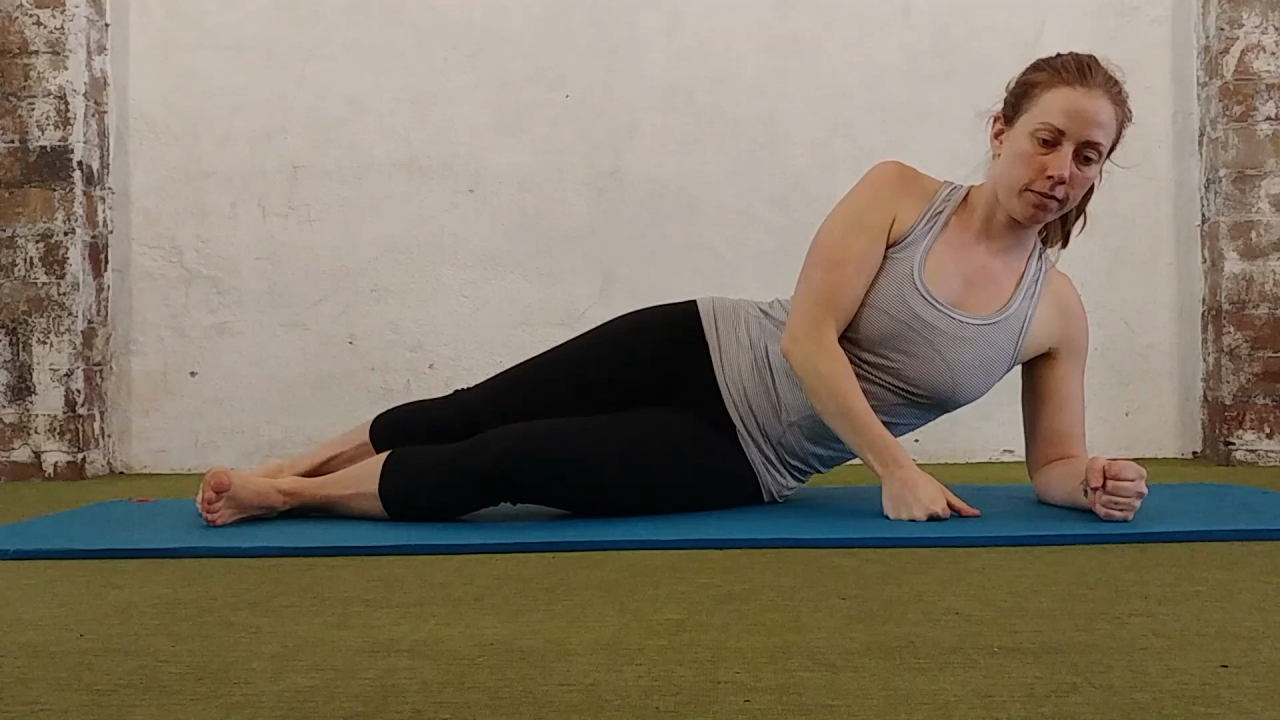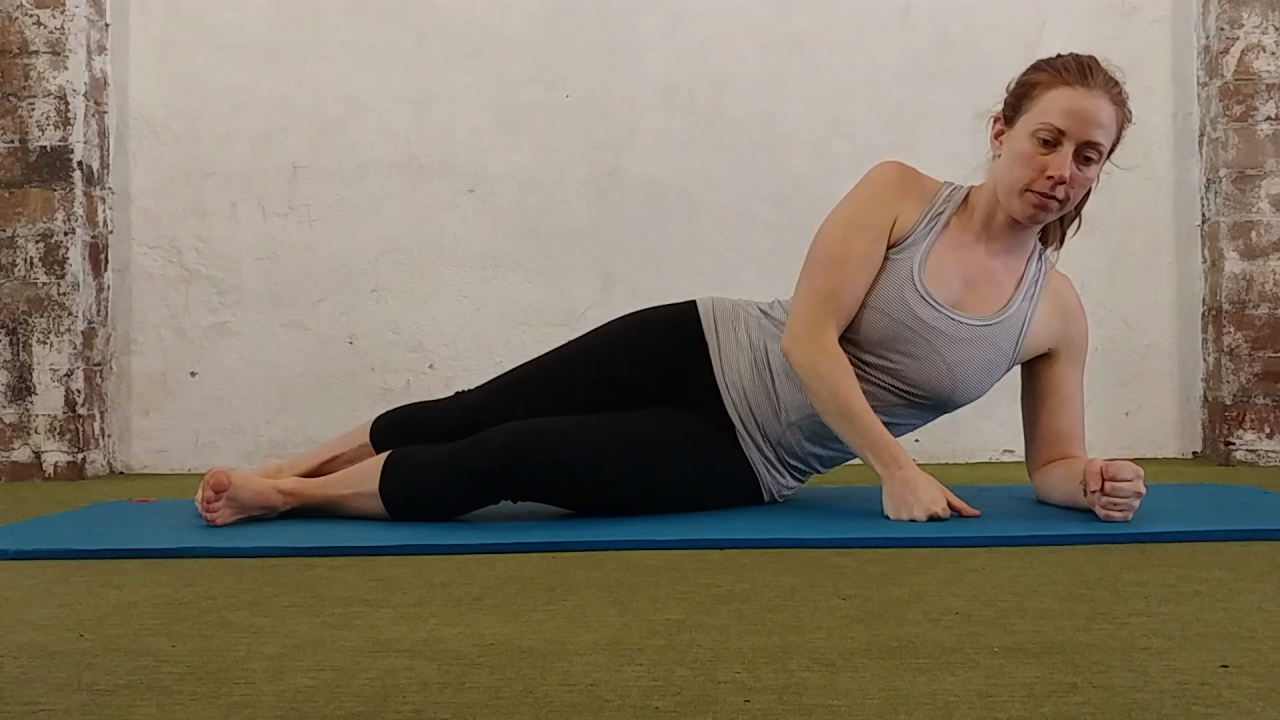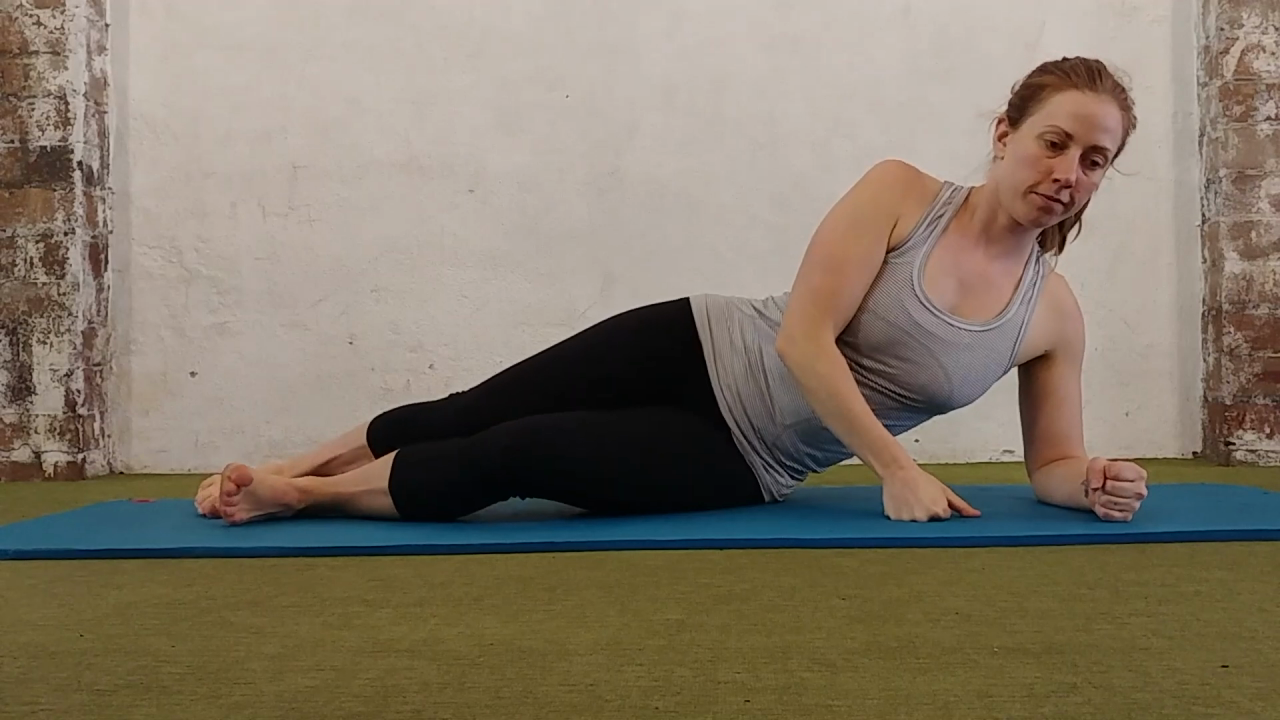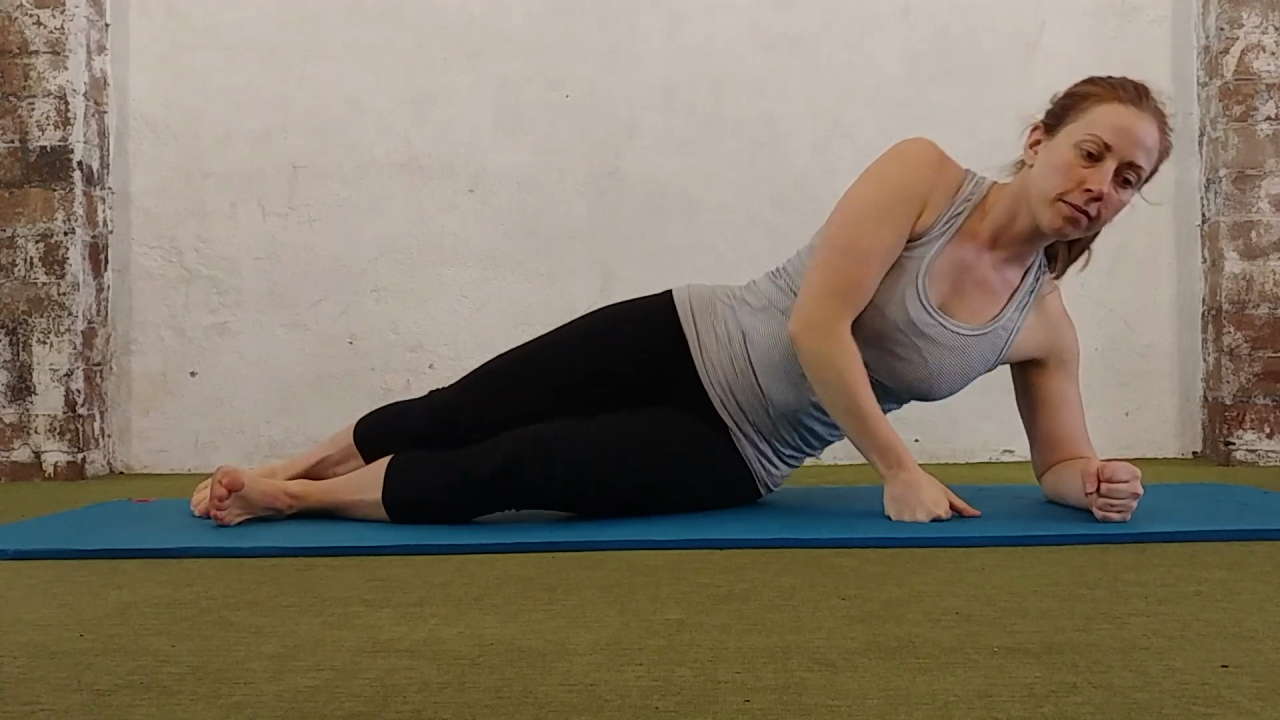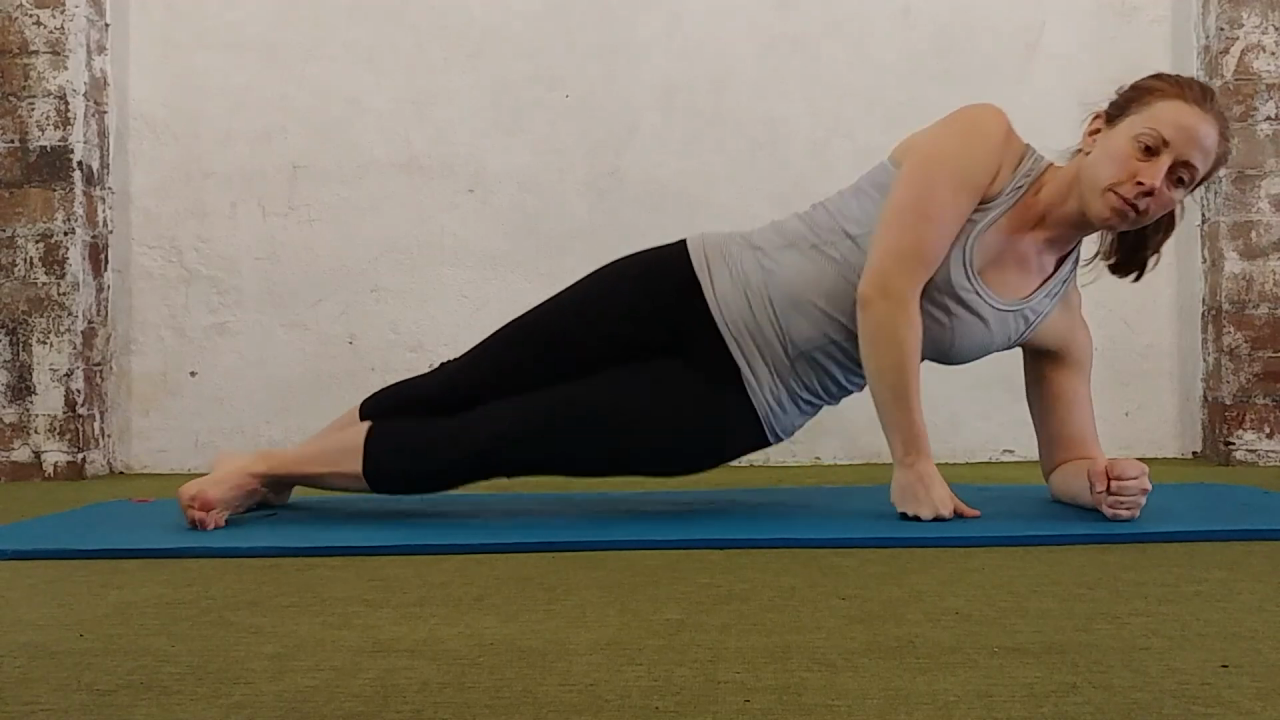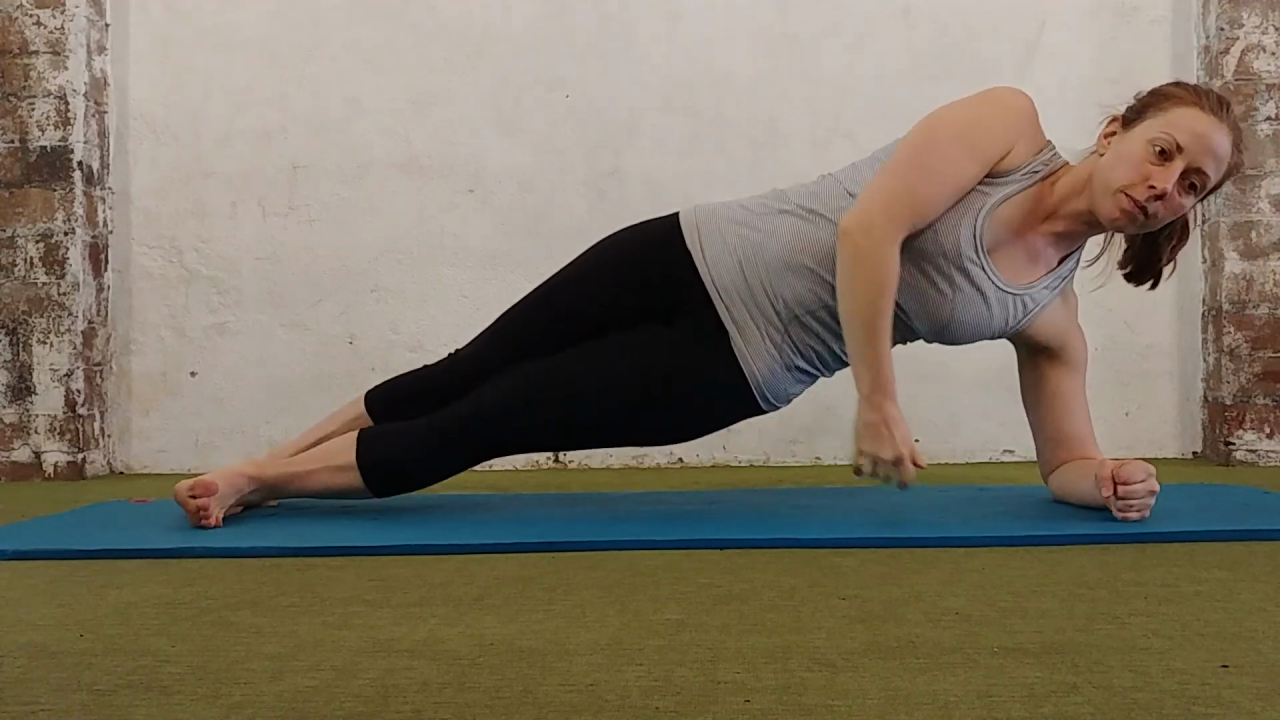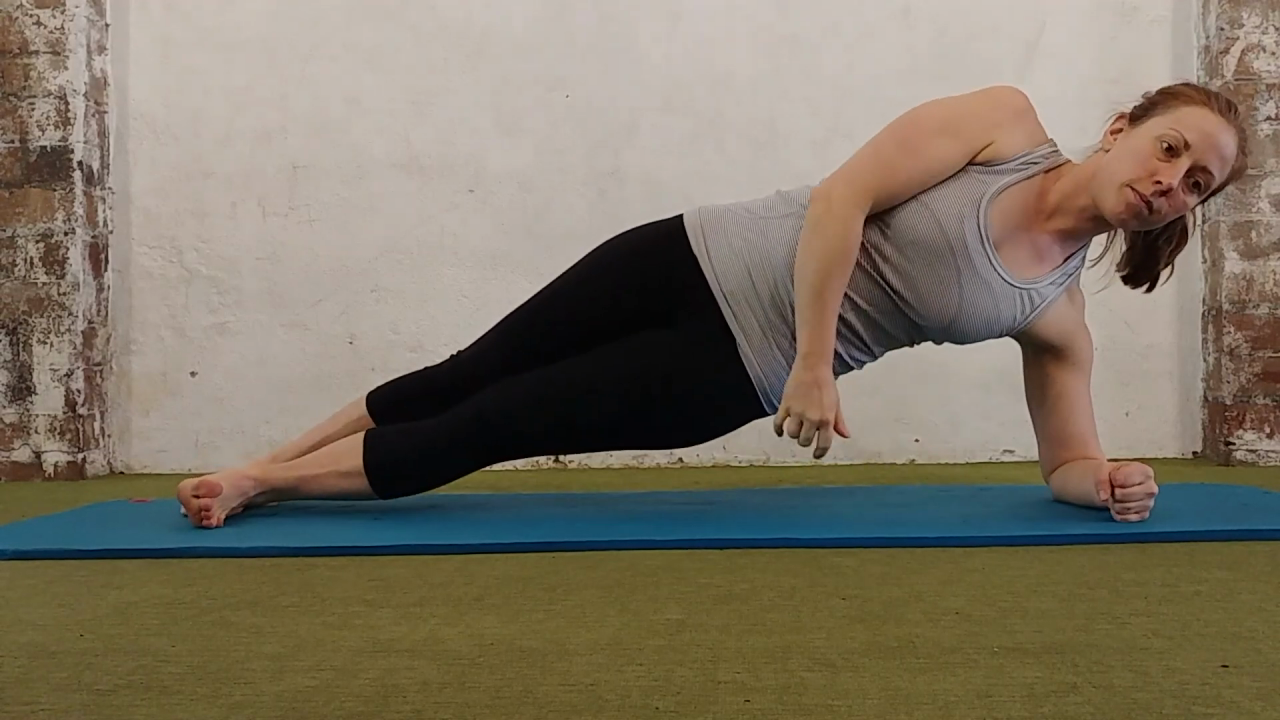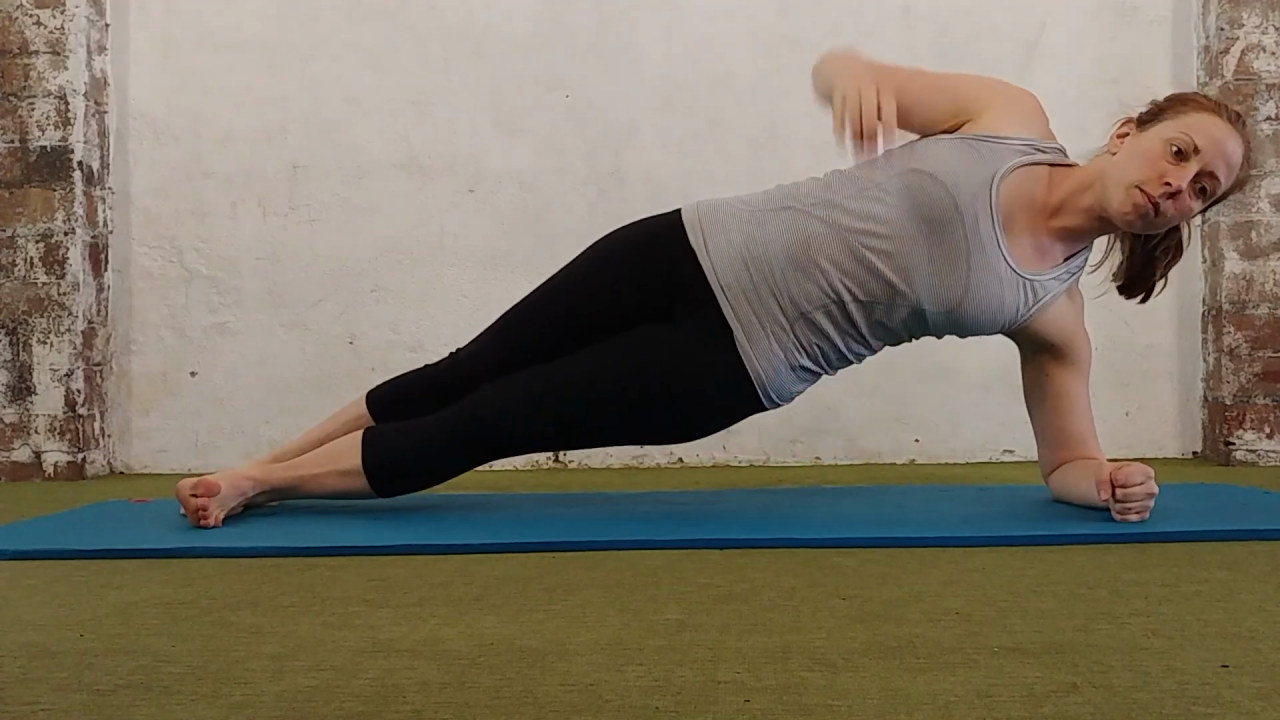
dt=0.3s
person 1, frame 1
left shoulder: (1057, 315)
right shoulder: (899, 190)
left elbow: (1051, 464)
right elbow: (807, 336)
left wrist: (1094, 480)
right wrist: (896, 470)
left hip: (743, 464)
right hip: (702, 350)
left knee: (501, 466)
right knee: (457, 415)
left ankle: (285, 496)
right ankle: (270, 478)
person 1, frame 2
left shoulder: (1056, 314)
right shoulder: (900, 192)
left elbow: (1051, 465)
right elbow: (808, 338)
left wrist: (1094, 481)
right wrist: (897, 470)
left hip: (743, 465)
right hip: (701, 350)
left knee: (507, 462)
right knee: (463, 418)
left ankle: (284, 496)
right ankle: (276, 478)
person 1, frame 3
left shoulder: (1054, 318)
right shoulder: (899, 192)
left elbow: (1050, 463)
right elbow: (802, 341)
left wrist: (1095, 479)
right wrist: (898, 471)
left hip: (740, 467)
right hip: (697, 350)
left knee: (514, 457)
right knee: (457, 417)
left ankle: (295, 494)
right ankle: (278, 477)
person 1, frame 4
left shoulder: (1044, 327)
right shoulder: (921, 173)
left elbow: (1058, 465)
right elbow: (817, 324)
left wrist: (1095, 481)
right wrist: (899, 470)
left hip: (735, 457)
right hip: (681, 341)
left knee: (502, 472)
right knee: (443, 419)
left ankle: (283, 495)
right ankle: (274, 482)
person 1, frame 5
left shoulder: (1058, 321)
right shoulder: (985, 137)
left elbow: (1066, 462)
right elbow: (885, 292)
left wrist: (1105, 483)
right wrist: (912, 463)
left hip: (739, 400)
right hip: (693, 287)
left knee: (491, 440)
right knee: (452, 389)
left ankle: (269, 474)
right ankle: (258, 471)
person 1, frame 6
left shoulder: (1052, 317)
right shoulder: (1011, 122)
left elbow: (1065, 462)
right elbow: (866, 233)
left wrist: (1111, 481)
right wrist: (877, 399)
left hip: (732, 369)
right hip: (689, 259)
left knee: (478, 426)
right knee: (455, 382)
left ankle: (258, 481)
right ankle: (256, 473)
person 1, frame 7
left shoulder: (1060, 319)
right shoulder: (1007, 122)
left elbow: (1067, 462)
right elbow: (838, 196)
left wrist: (1110, 482)
right wrist: (819, 360)
left hip: (732, 372)
right hip: (696, 260)
left knee: (485, 431)
right knee: (462, 378)
left ankle: (260, 487)
right ankle: (253, 473)
person 1, frame 8
left shoulder: (1057, 317)
right shoulder: (1012, 117)
left elbow: (1067, 462)
right elbow: (833, 66)
left wrist: (1110, 480)
right wrist: (858, 73)
left hip: (732, 366)
right hip: (691, 251)
left knee: (478, 429)
right knee: (457, 380)
left ankle: (258, 488)
right ankle: (253, 470)
